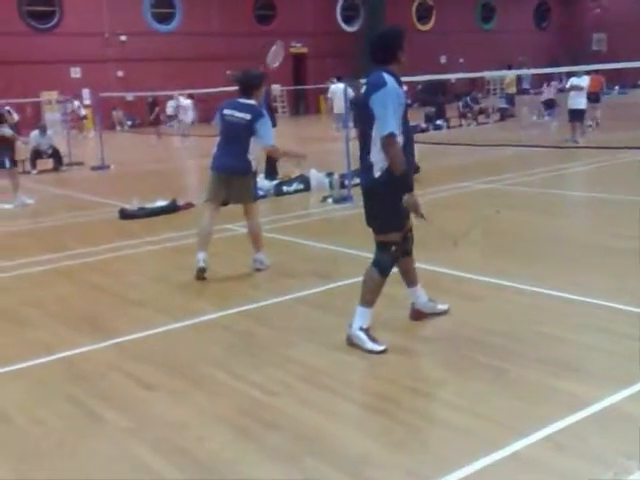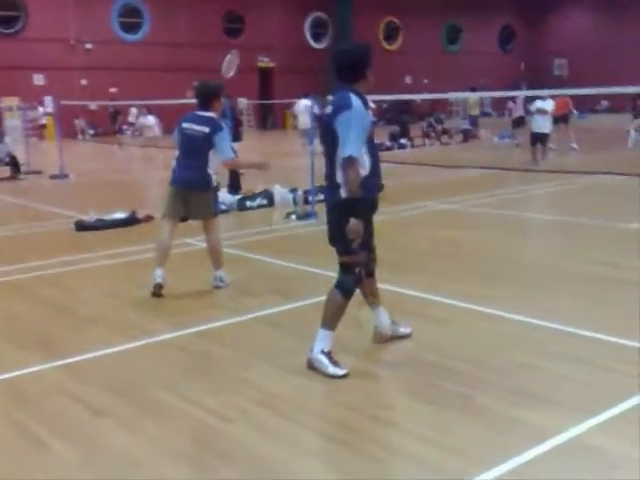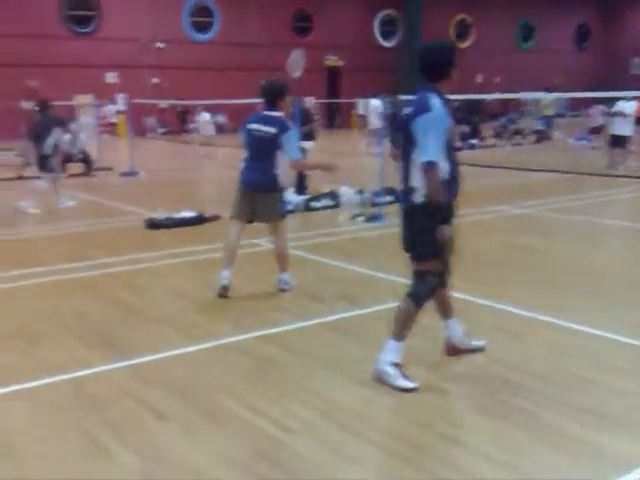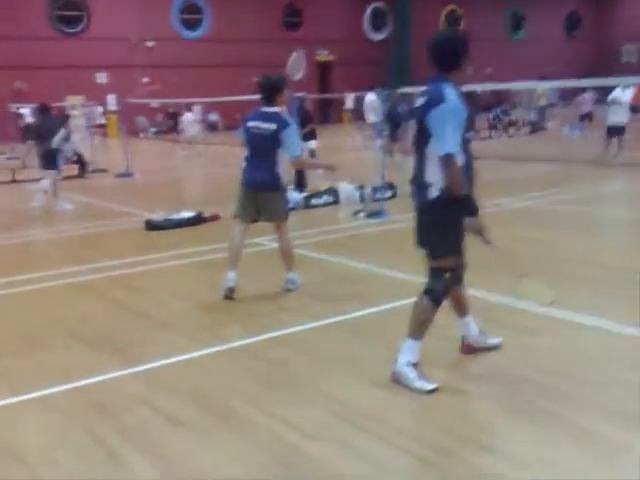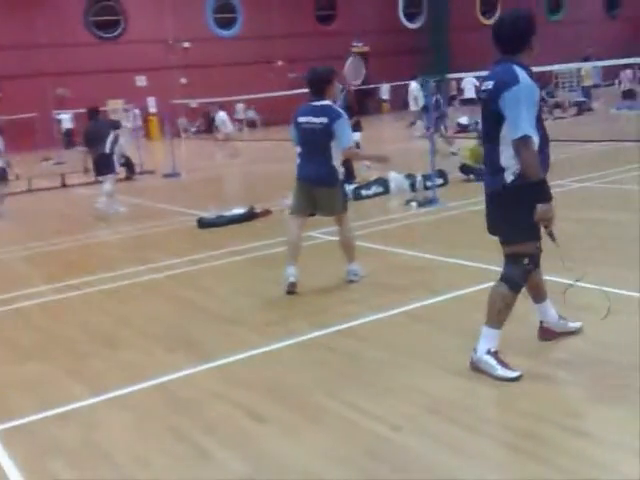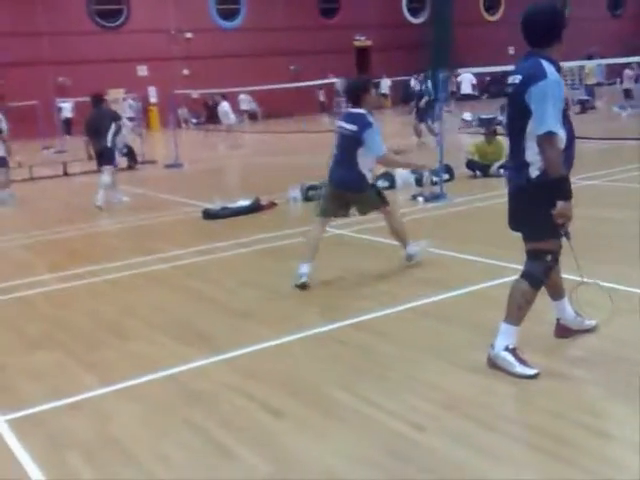
dt=0.3s
person 1, frame 1
left shoulder: (377, 83)
right shoulder: (388, 86)
right elbow: (390, 142)
right wrist: (407, 186)
left hip: (383, 178)
right hip: (385, 180)
left knee: (403, 239)
right knee: (387, 252)
left ankle: (419, 302)
right ankle: (358, 328)
person 1, frame 2
left shoulder: (340, 103)
right shoulder: (353, 107)
right elbow: (349, 164)
right wrist: (354, 213)
left hip: (353, 199)
right hip: (350, 202)
left knee: (366, 261)
right knee: (351, 274)
left ankle: (383, 326)
right ankle: (319, 351)
person 1, frame 3
left shoulder: (422, 104)
right shoulder: (434, 109)
right elbow: (430, 168)
right wrist: (442, 218)
left hip: (426, 203)
right hip: (428, 206)
left knee: (439, 272)
right knee: (425, 283)
left ankle: (455, 337)
right ankle: (388, 362)
person 1, frame 4
left shoulder: (433, 94)
right shoulder: (448, 98)
right elbow: (449, 161)
right wrist: (470, 209)
left hip: (434, 196)
right hip: (442, 199)
left knee: (453, 269)
right knee: (441, 279)
left ankle: (471, 335)
right ankle: (406, 363)
person 1, frame 5
left shoulder: (495, 77)
right shoulder: (520, 81)
right elbow: (523, 145)
right wrist: (543, 196)
left hip: (502, 181)
right hip: (516, 186)
left knee: (529, 254)
right knee: (517, 267)
left ankle: (549, 320)
right ankle: (485, 351)
person 1, frame 6
left shoulder: (522, 72)
right shoulder: (546, 75)
right elbow: (548, 141)
right wrist: (564, 192)
left hip: (524, 176)
right hip: (539, 181)
left knee: (548, 251)
right knee: (539, 262)
left ankle: (567, 318)
right ankle: (503, 347)
person 2, frame 1
left shoulder: (225, 107)
right shoulder: (258, 114)
right elbow: (270, 149)
right wrist: (291, 154)
left hip: (219, 165)
right hip: (242, 168)
left knee: (210, 210)
right knee: (251, 212)
left ankle: (201, 259)
right ankle: (259, 257)
person 2, frame 2
left shoulder: (184, 120)
right shoulder: (217, 127)
right elbow: (229, 162)
right wrist: (254, 165)
left hip: (179, 180)
right hip: (202, 183)
left knee: (168, 225)
right knee: (211, 227)
left ankle: (159, 275)
right ankle: (219, 275)
person 2, frame 3
left shoulder: (250, 120)
right shoulder: (284, 127)
right elbow: (296, 164)
right wrist: (322, 166)
left hip: (247, 181)
right hip: (269, 185)
left knee: (236, 227)
right knee: (278, 229)
left ankle: (225, 277)
right ankle: (284, 277)
person 2, frame 4
left shoulder: (249, 118)
right shoulder: (284, 122)
right elbow: (296, 161)
right wrist: (322, 166)
left hip: (250, 180)
right hip: (272, 183)
left knee: (240, 227)
right knee: (282, 228)
left ankle: (230, 279)
right ankle: (291, 276)
person 2, frame 5
left shoulder: (300, 113)
right shoulder: (336, 114)
right elbow: (348, 152)
right wrist: (374, 157)
left hip: (305, 176)
right hip: (328, 177)
left knee: (296, 222)
right knee: (342, 220)
left ankle: (291, 274)
right ankle: (352, 267)
person 2, frame 6
left shoulder: (345, 117)
right shoulder: (367, 123)
right elbow: (382, 159)
left wrist: (395, 151)
right wrist: (411, 164)
left hip: (336, 180)
right hip: (360, 182)
left knee: (320, 224)
right knee: (388, 211)
left ankle: (305, 271)
right ankle: (409, 249)
